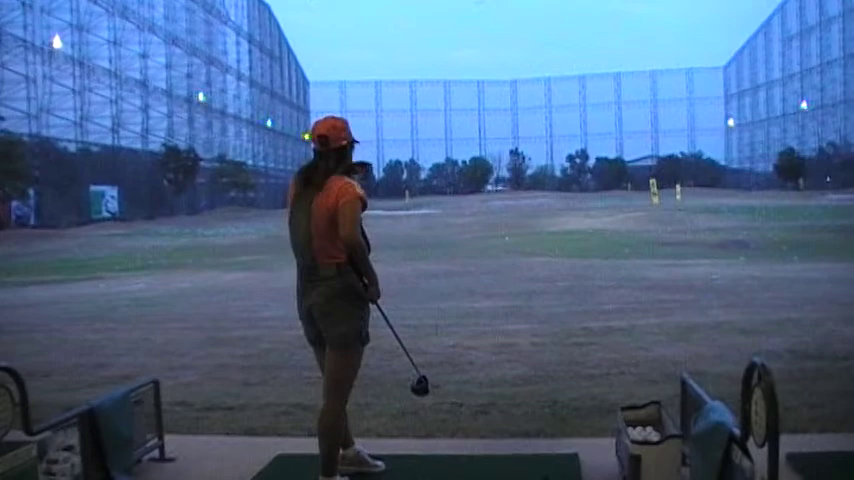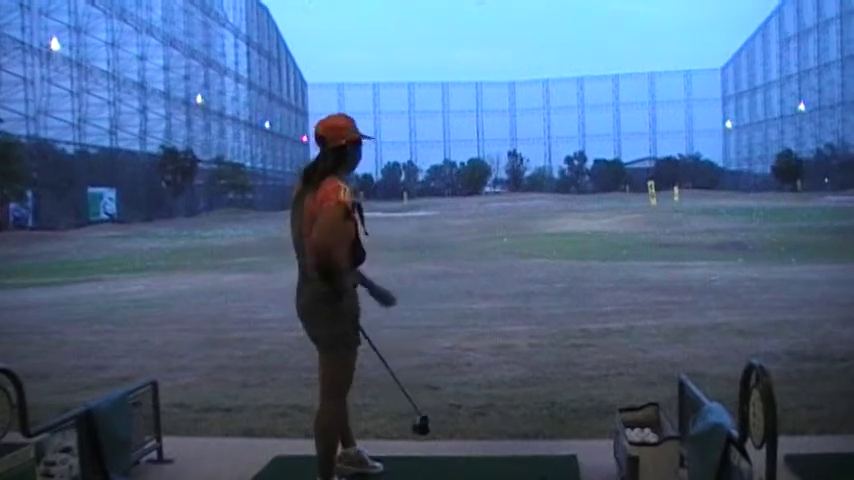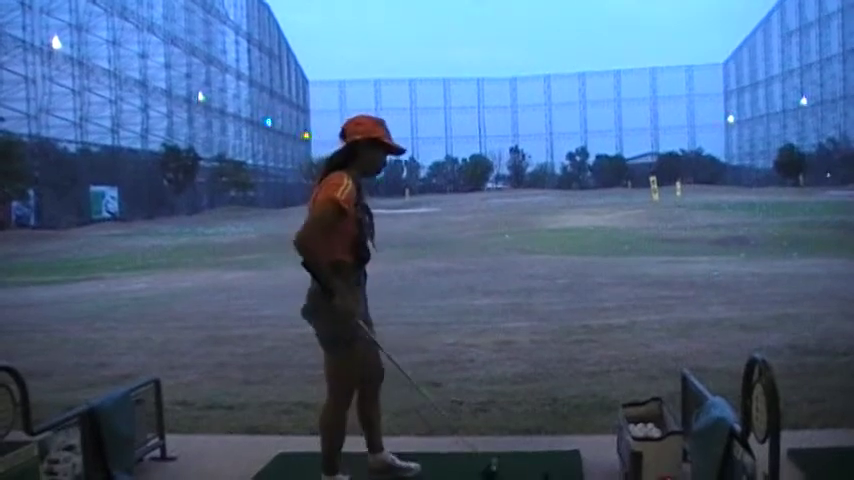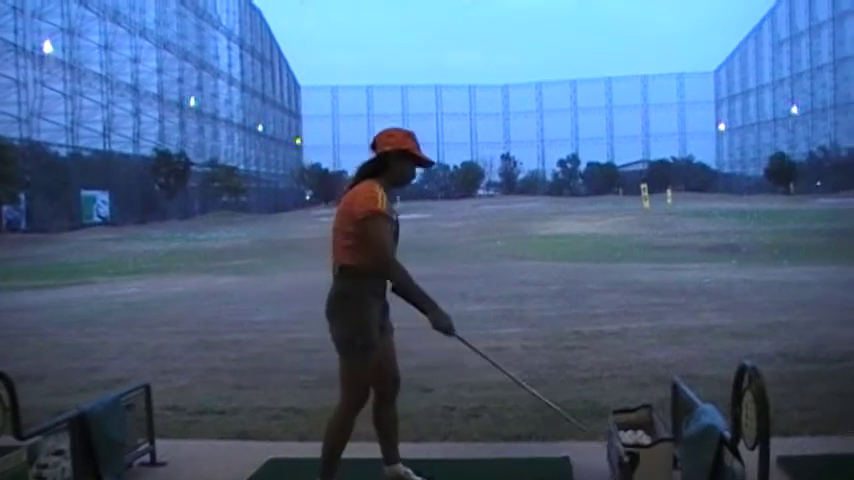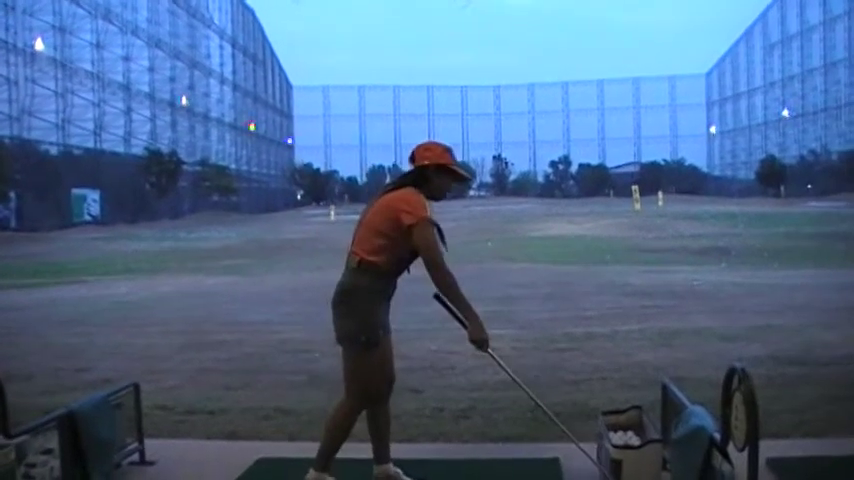
dt=0.4s
person 1, frame 1
left shoulder: (299, 186)
right shoulder: (346, 188)
right elbow: (350, 237)
right wrist: (371, 279)
left hip: (308, 292)
right hip: (340, 292)
left knee: (335, 385)
right knee: (337, 391)
person 1, frame 2
left shoulder: (308, 186)
right shoulder: (337, 191)
right elbow: (322, 246)
left wrist: (368, 284)
right wrist: (345, 293)
left hip: (311, 292)
right hip: (330, 297)
left knee: (336, 384)
right knee: (333, 393)
person 1, frame 3
left shoulder: (347, 186)
right shoulder: (341, 187)
right elbow: (304, 241)
right wrist: (335, 292)
left hip: (347, 295)
right hip: (338, 299)
left knee: (371, 376)
right knee: (341, 392)
person 1, frame 4
left shoulder: (371, 193)
right shoulder: (373, 196)
right elbow: (388, 263)
right wrist: (432, 310)
left hip: (369, 300)
right hip: (355, 301)
left knee: (388, 386)
right knee: (354, 398)
person 1, frame 5
left shoulder: (399, 198)
right shoulder: (412, 203)
right elbow: (437, 269)
right wrist: (473, 321)
left hip: (369, 297)
right hip: (361, 299)
left knee: (382, 386)
right knee: (359, 395)
